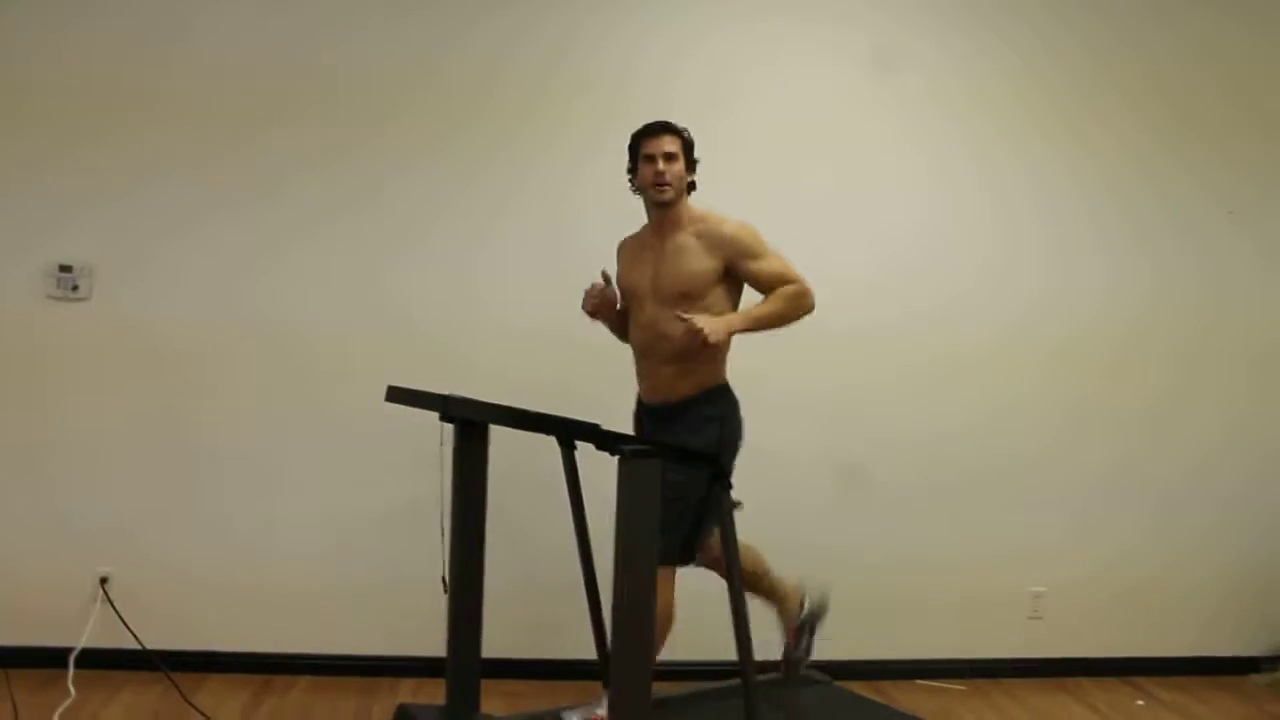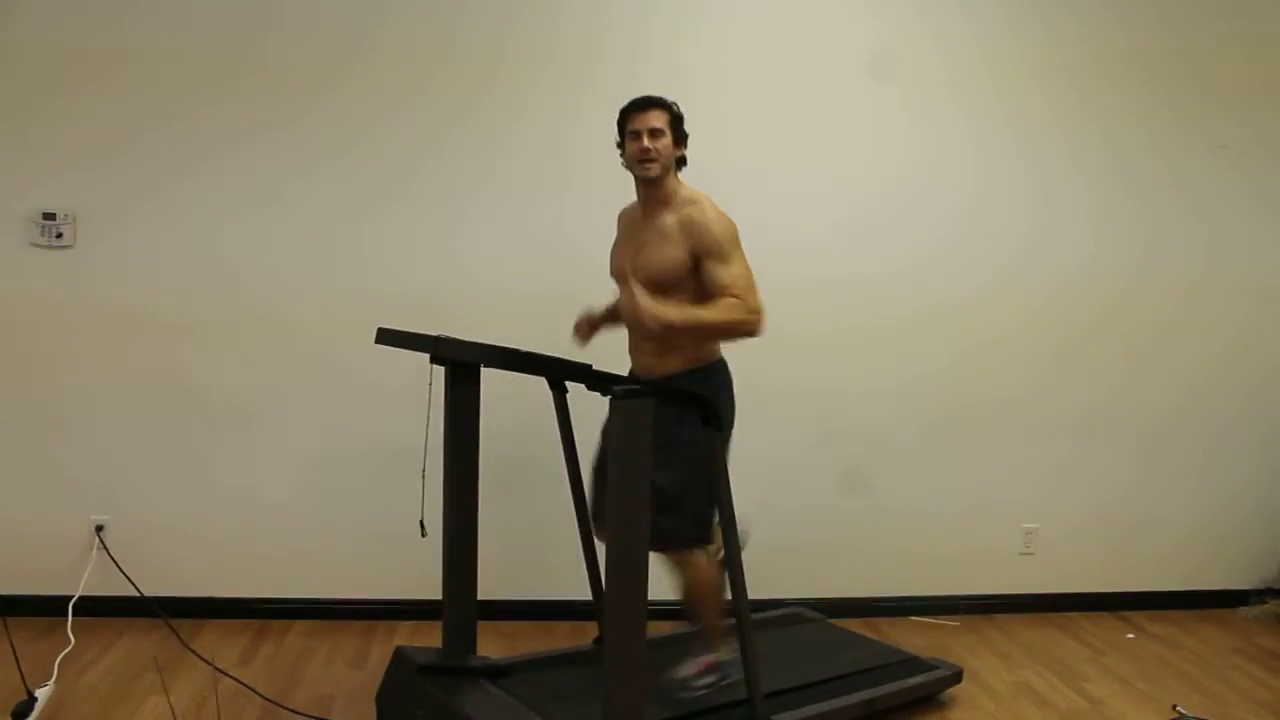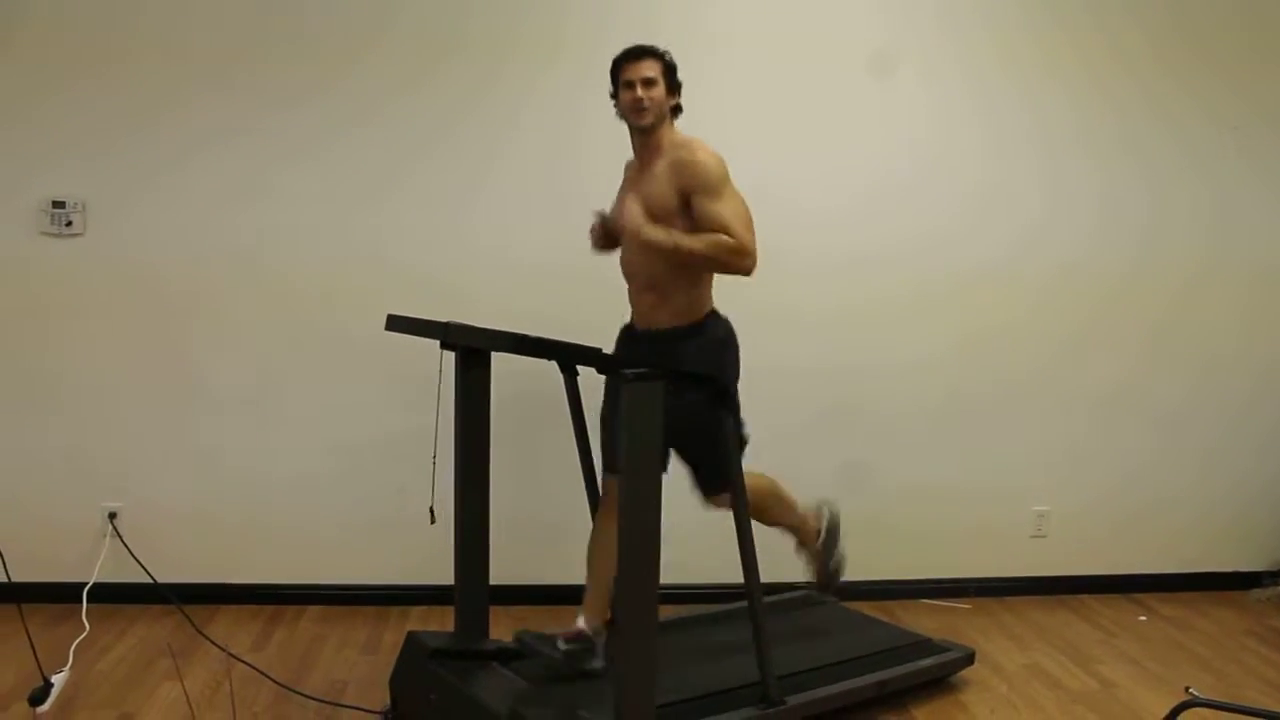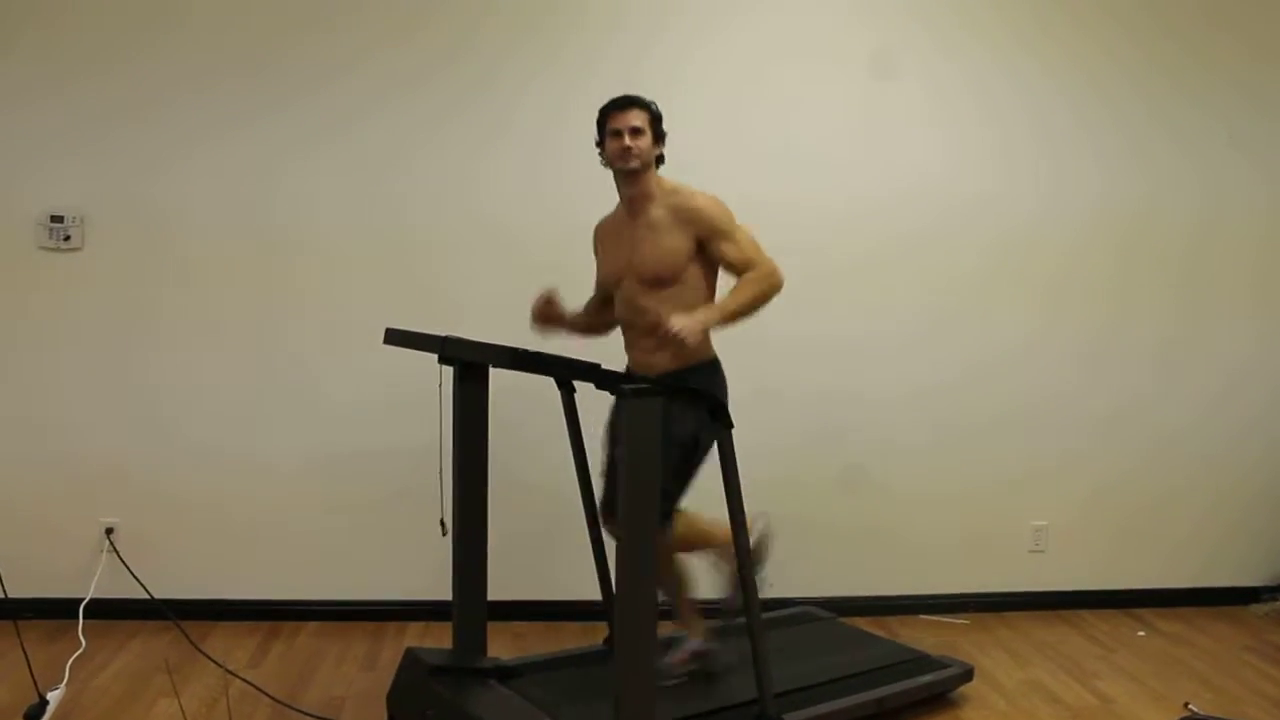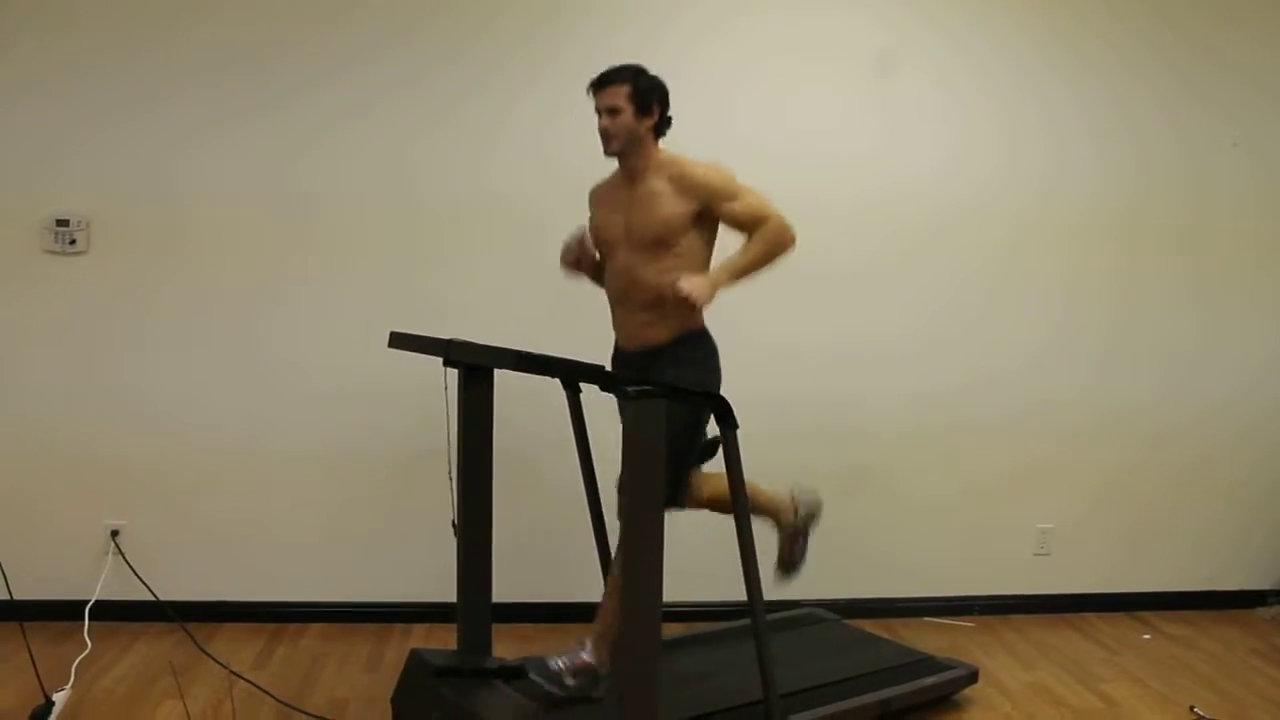
dt=1s
person 1, frame 1
left shoulder: (723, 236)
right shoulder: (629, 250)
left elbow: (800, 293)
left wrist: (725, 320)
right wrist: (605, 313)
left hip: (705, 418)
right hip: (652, 416)
left knee: (649, 556)
right knee: (696, 545)
right ankle: (796, 607)
person 1, frame 2
left shoulder: (705, 221)
right shoulder: (628, 219)
left elbow: (748, 316)
left wrist: (662, 317)
right wrist: (607, 316)
left hip: (695, 391)
right hip: (639, 386)
left knee: (677, 538)
right knee: (608, 522)
left ankle: (718, 648)
right ankle: (712, 538)
person 1, frame 3
left shoulder: (698, 162)
right shoulder: (632, 169)
left elbow: (741, 252)
left wrist: (649, 233)
right wrist: (617, 236)
left hip: (696, 347)
right hip: (638, 341)
left knee: (722, 487)
right knee: (615, 488)
left ankle: (815, 532)
right ankle: (590, 630)
person 1, frame 4
left shoulder: (692, 209)
right shoulder: (605, 229)
left elbow: (768, 275)
left wrist: (704, 319)
right wrist: (562, 320)
left hip: (691, 388)
left knee: (626, 517)
left ankle: (741, 541)
right ankle: (699, 636)
person 1, frame 5
left shoulder: (694, 179)
right shoulder: (602, 196)
left elbow: (779, 230)
left wrist: (710, 280)
right wrist: (584, 264)
left hip: (682, 369)
right hip: (631, 365)
right knee: (681, 486)
left ankle: (596, 657)
right ankle: (790, 512)
